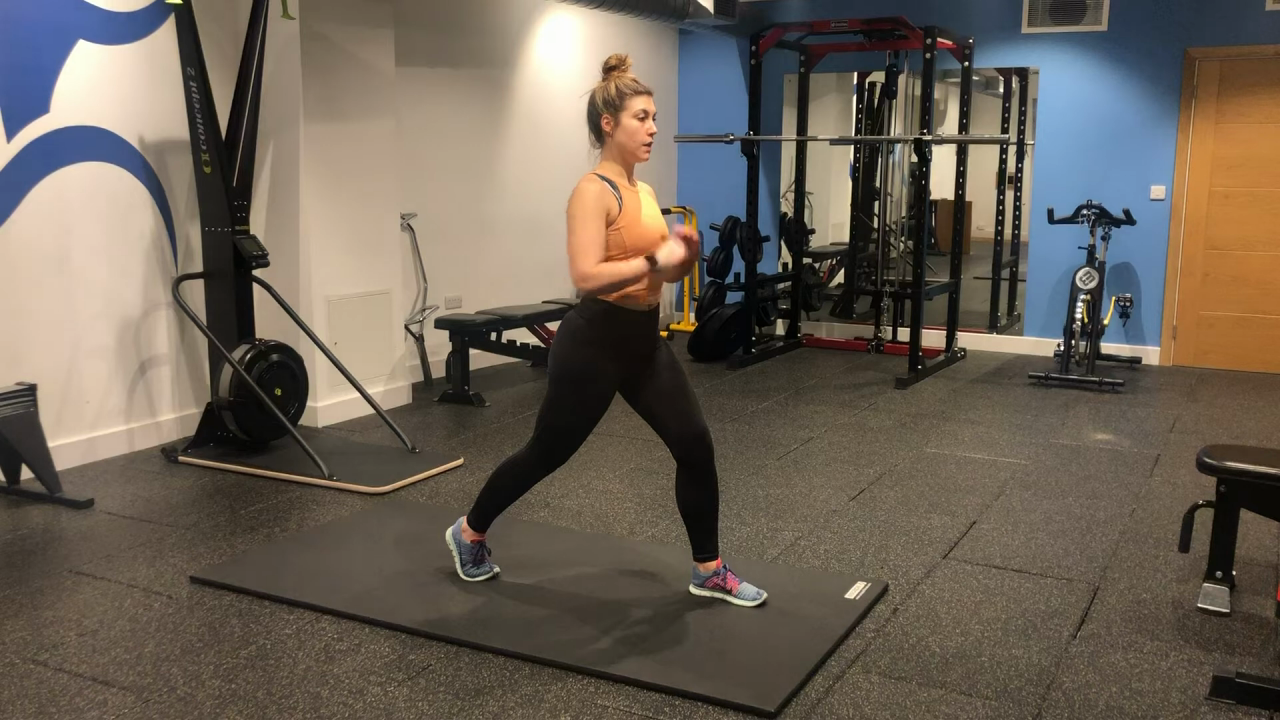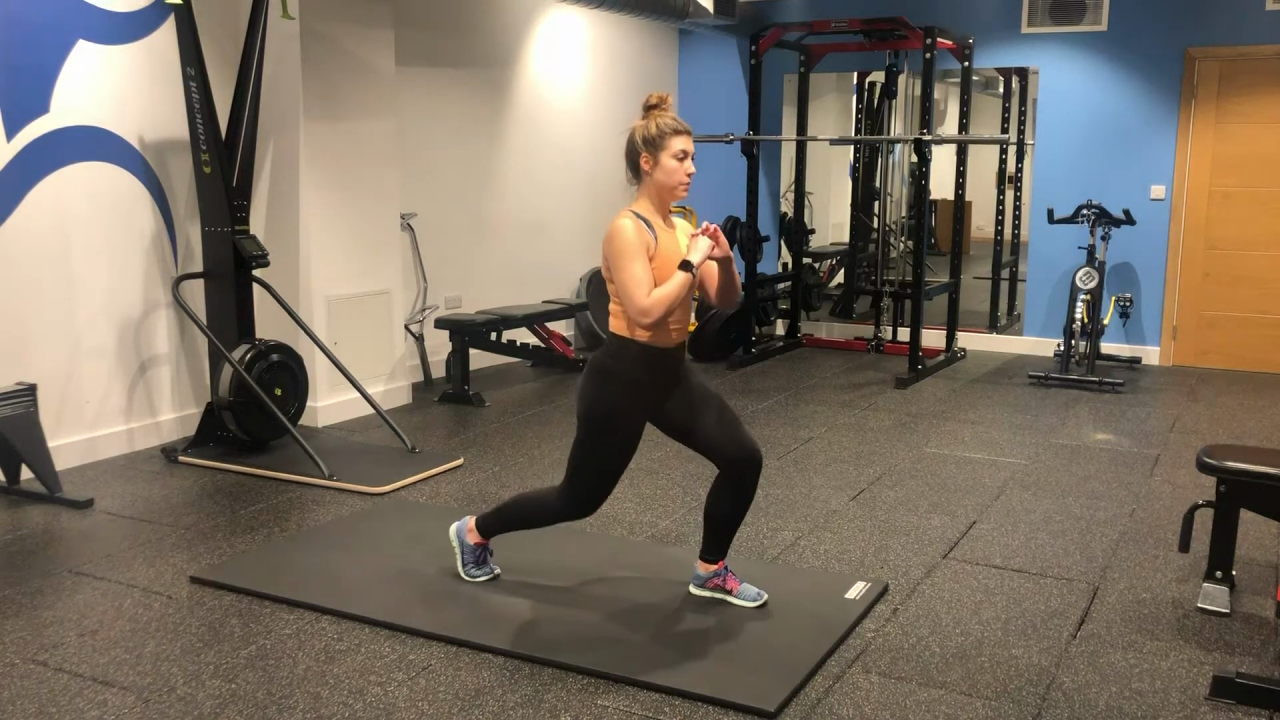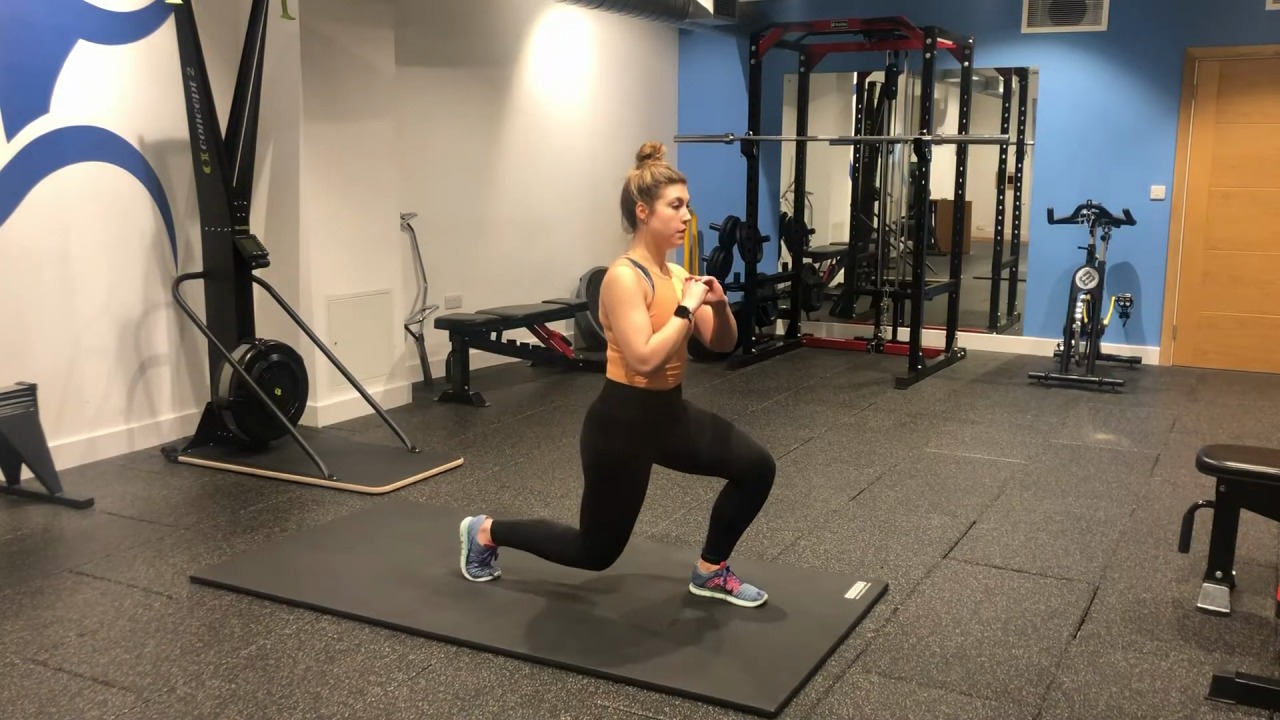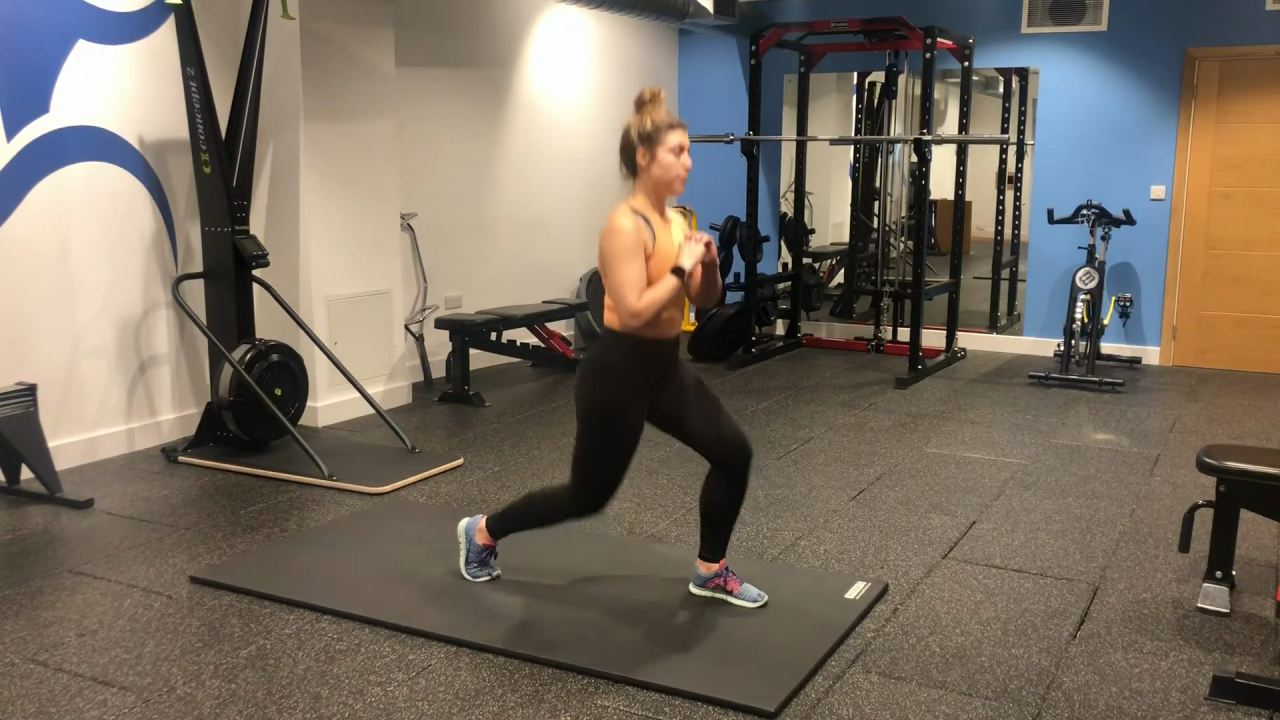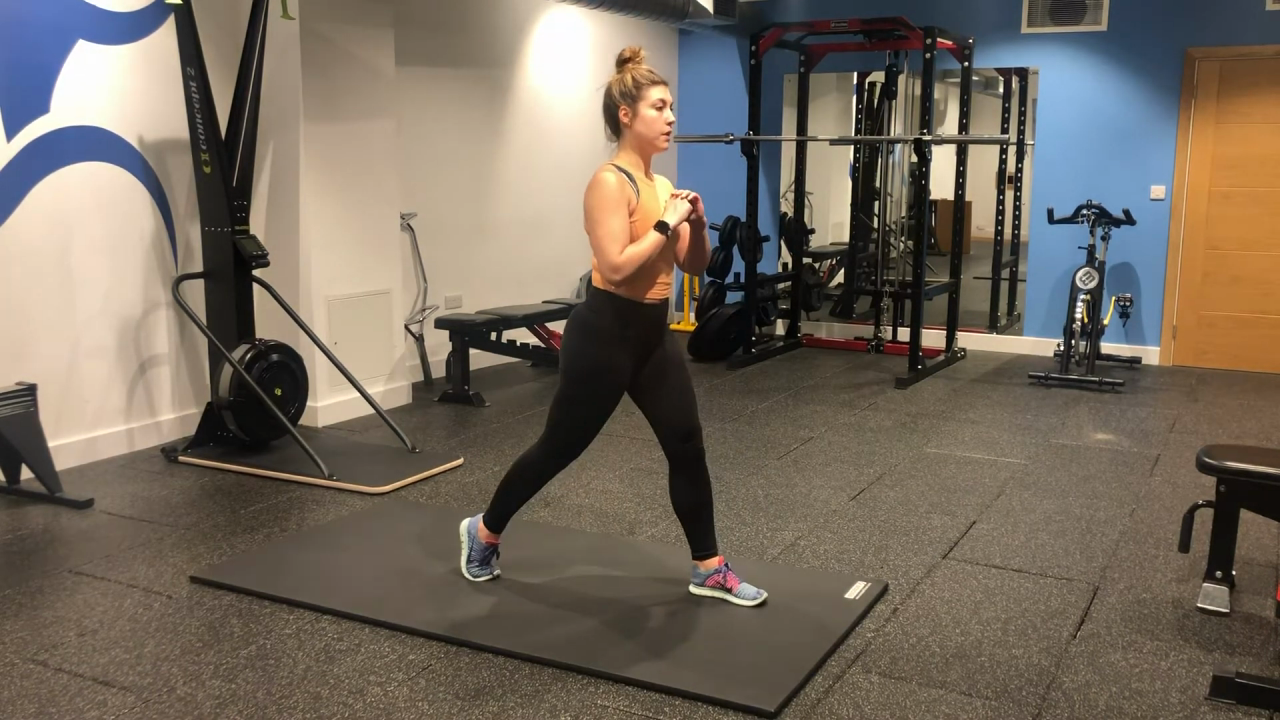
dt=1s
person 1, frame 1
left shoulder: (645, 193)
right shoulder: (593, 191)
left elbow: (650, 264)
right elbow: (587, 275)
left wrist: (683, 249)
right wrist: (657, 259)
left hip: (644, 339)
right hip: (594, 340)
left knee: (695, 446)
right knee: (547, 453)
left ankle: (709, 570)
right ankle: (469, 532)
person 1, frame 2
left shoulder: (681, 229)
right shoulder: (627, 229)
left elbow: (727, 301)
right elbow: (645, 311)
left wrist: (724, 259)
right wrist: (691, 262)
left hip: (671, 373)
right hip: (622, 376)
left knee: (744, 459)
right knee: (580, 497)
left ankle: (710, 571)
right ankle: (474, 531)
person 1, frame 3
left shoulder: (675, 274)
right shoulder: (624, 277)
left elbow: (723, 344)
right elbow: (644, 359)
left wrist: (718, 304)
right wrist: (688, 307)
left hip: (670, 412)
right hip: (621, 421)
left knee: (756, 467)
right knee: (596, 551)
left ankle: (710, 571)
right ankle: (485, 532)
person 1, frame 4
left shoulder: (675, 222)
right shoulder: (625, 225)
left elbow: (705, 299)
right elbow: (634, 311)
left wrist: (709, 262)
right wrist: (683, 265)
left hip: (665, 368)
right hip: (618, 371)
left knee: (734, 453)
right knee: (587, 495)
left ankle: (710, 571)
right ankle: (483, 531)
person 1, frame 5
left shoulder: (661, 184)
right shoulder: (609, 182)
left elbow: (694, 265)
right elbow: (616, 267)
left wrist: (696, 222)
right wrist: (667, 223)
left hip: (653, 333)
right hip: (604, 333)
left knee: (688, 447)
right knee: (559, 448)
left ankle: (709, 569)
right ankle: (484, 531)
